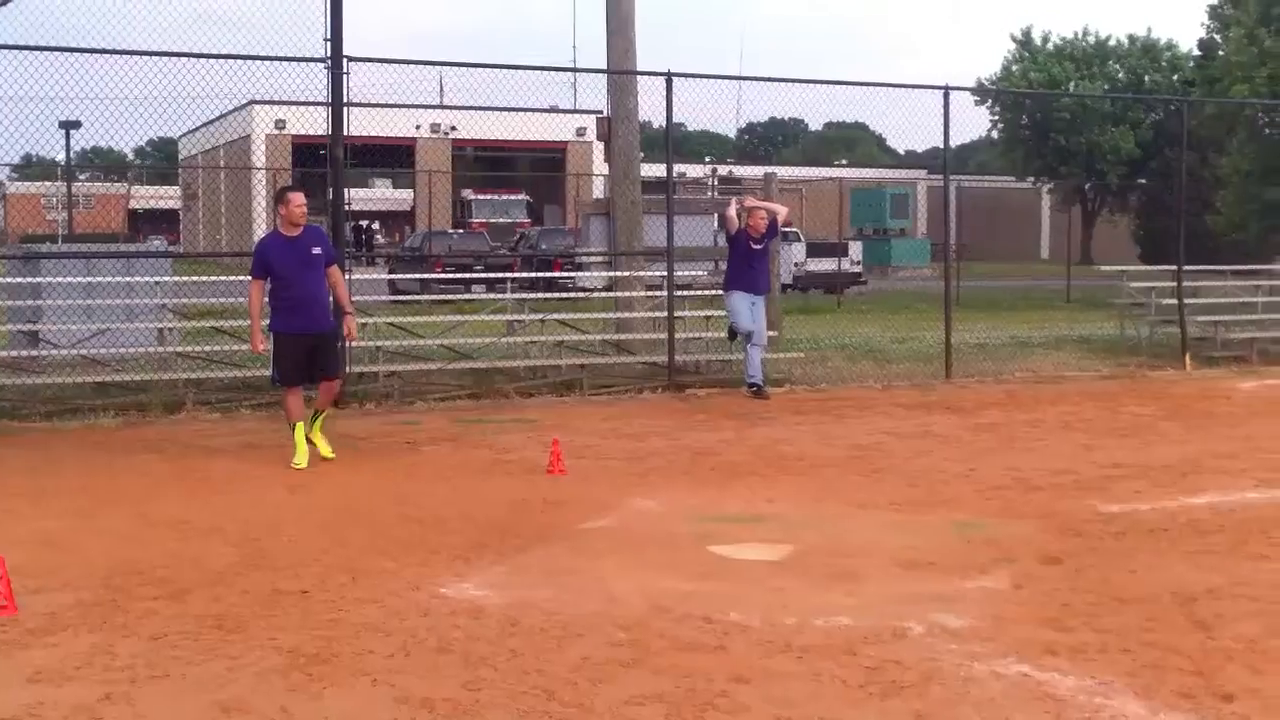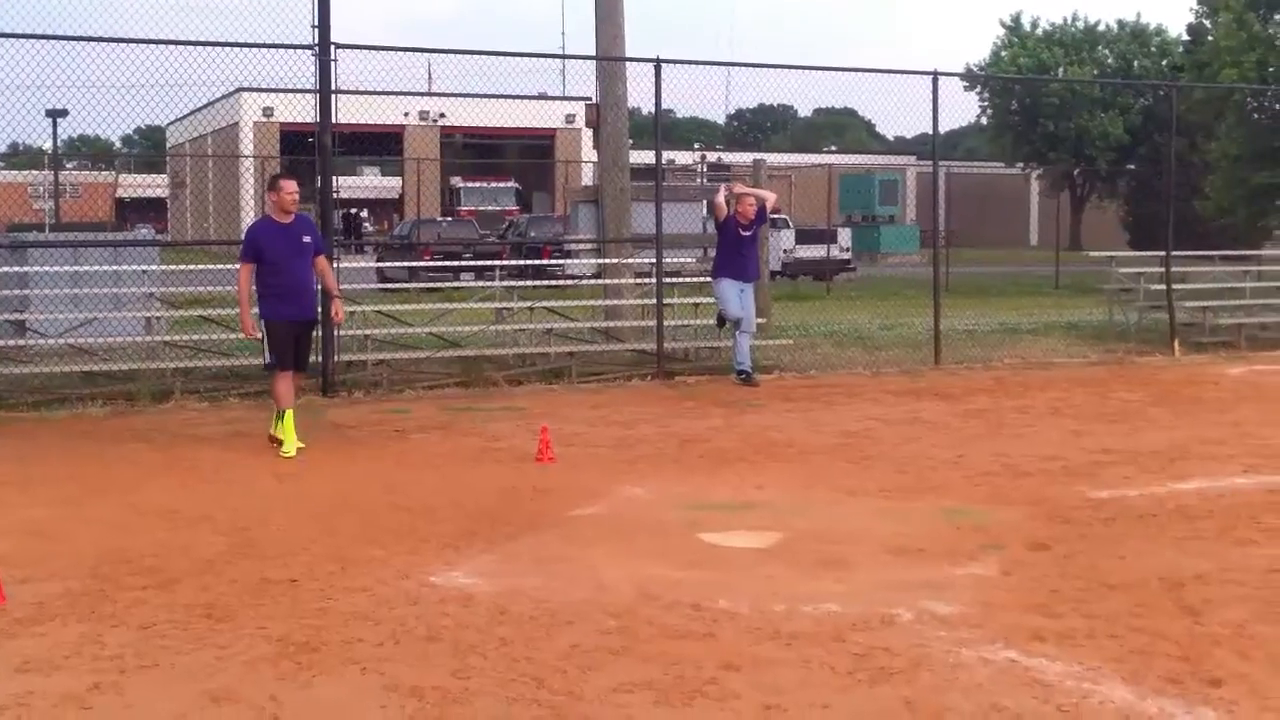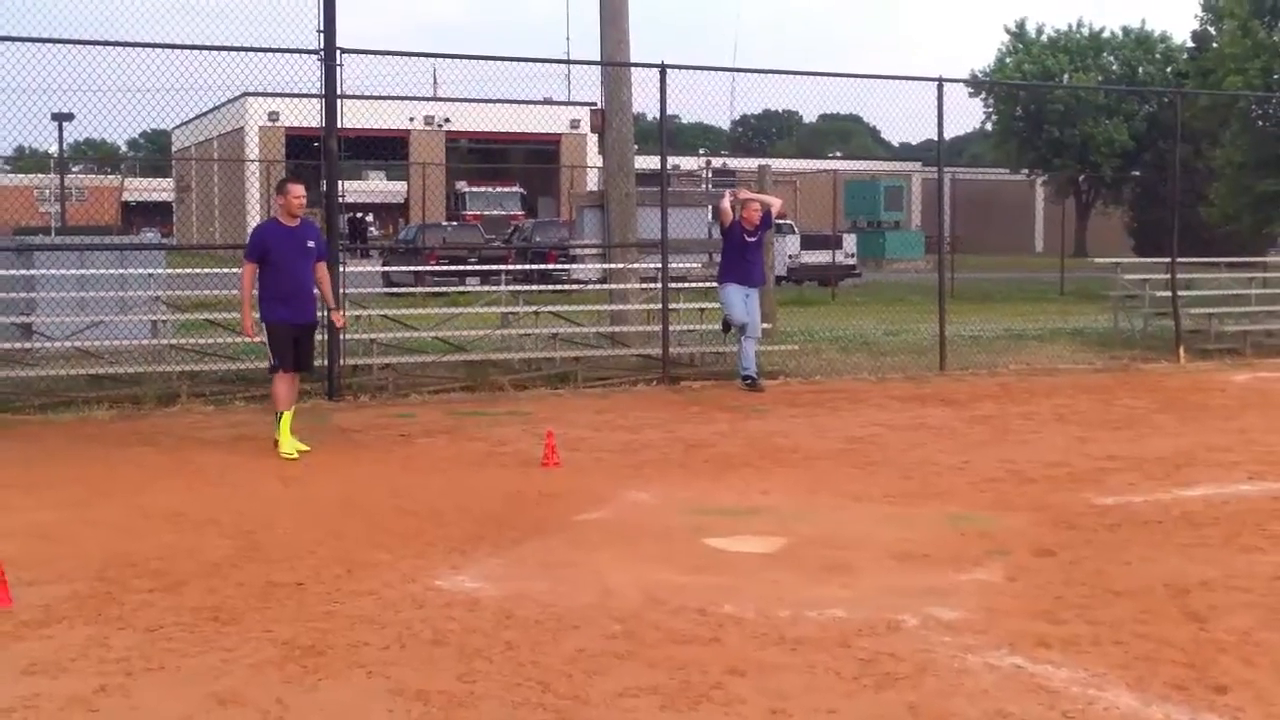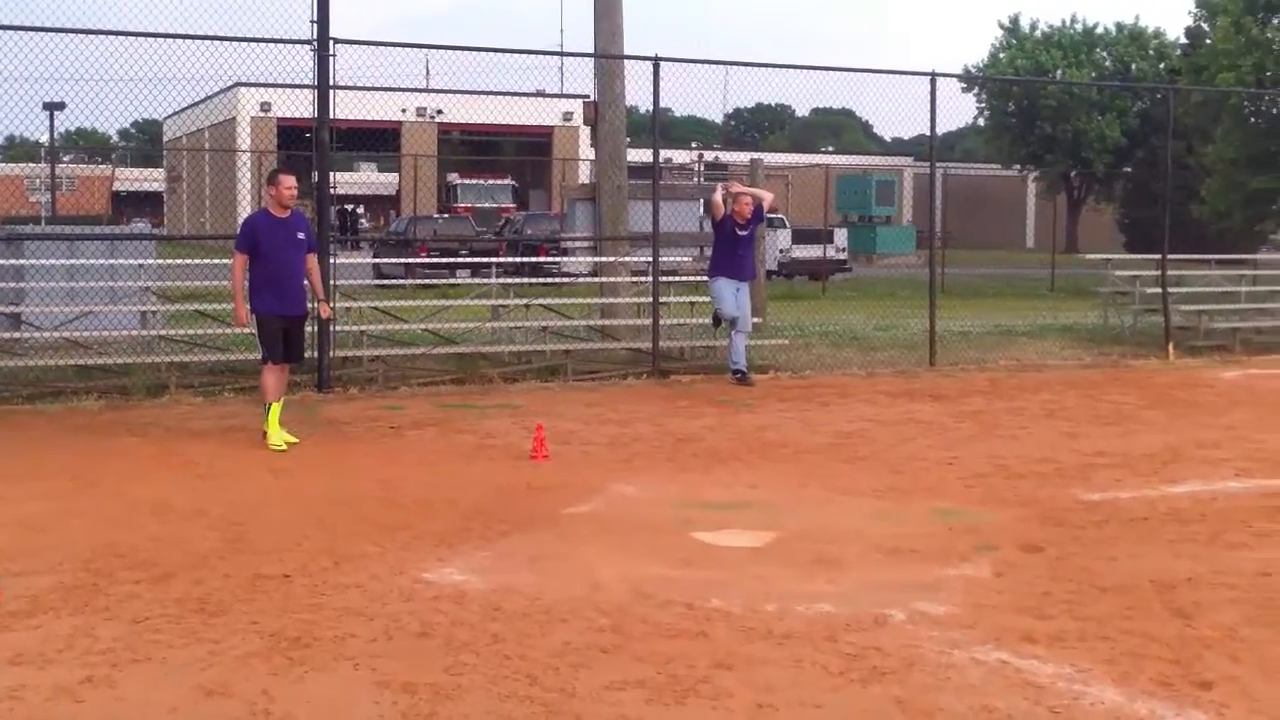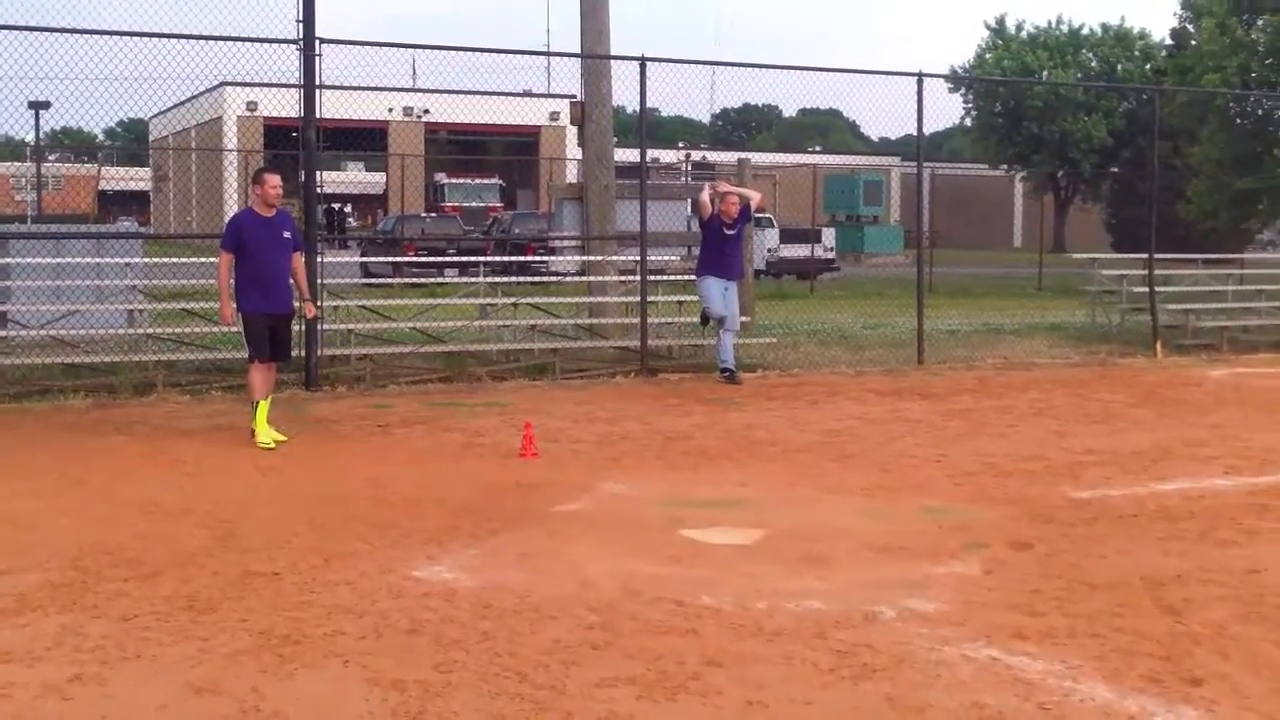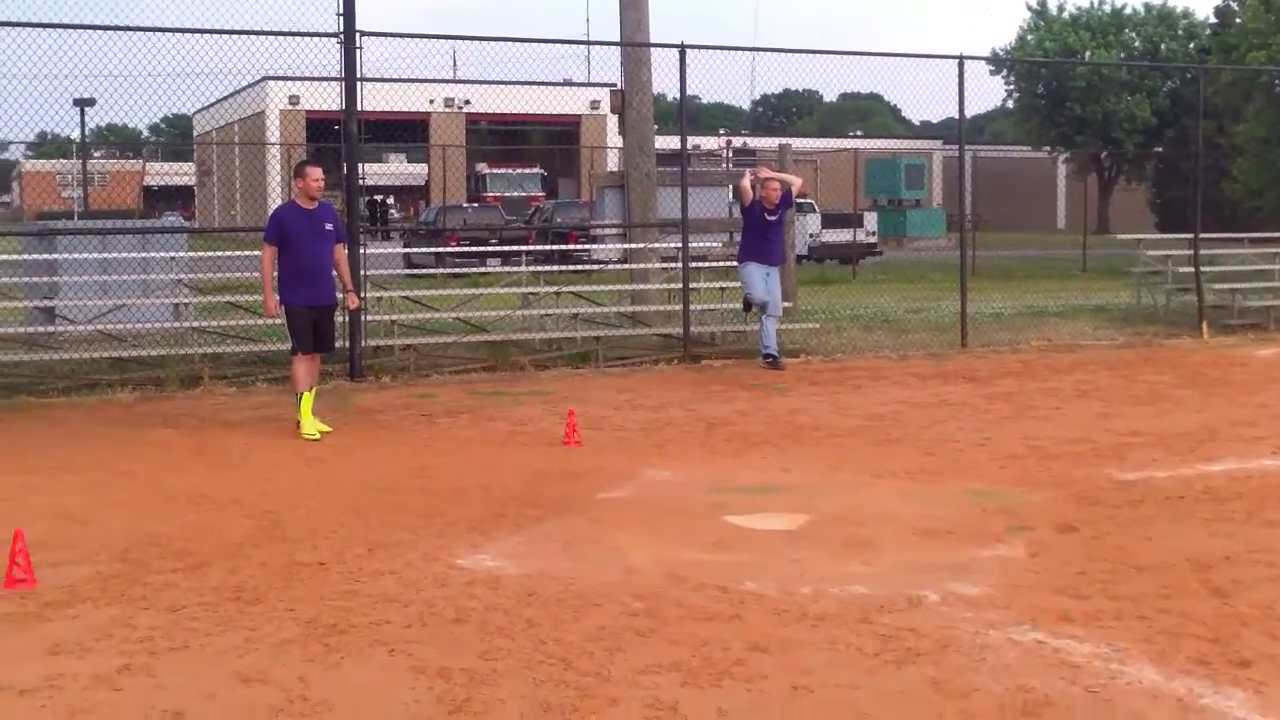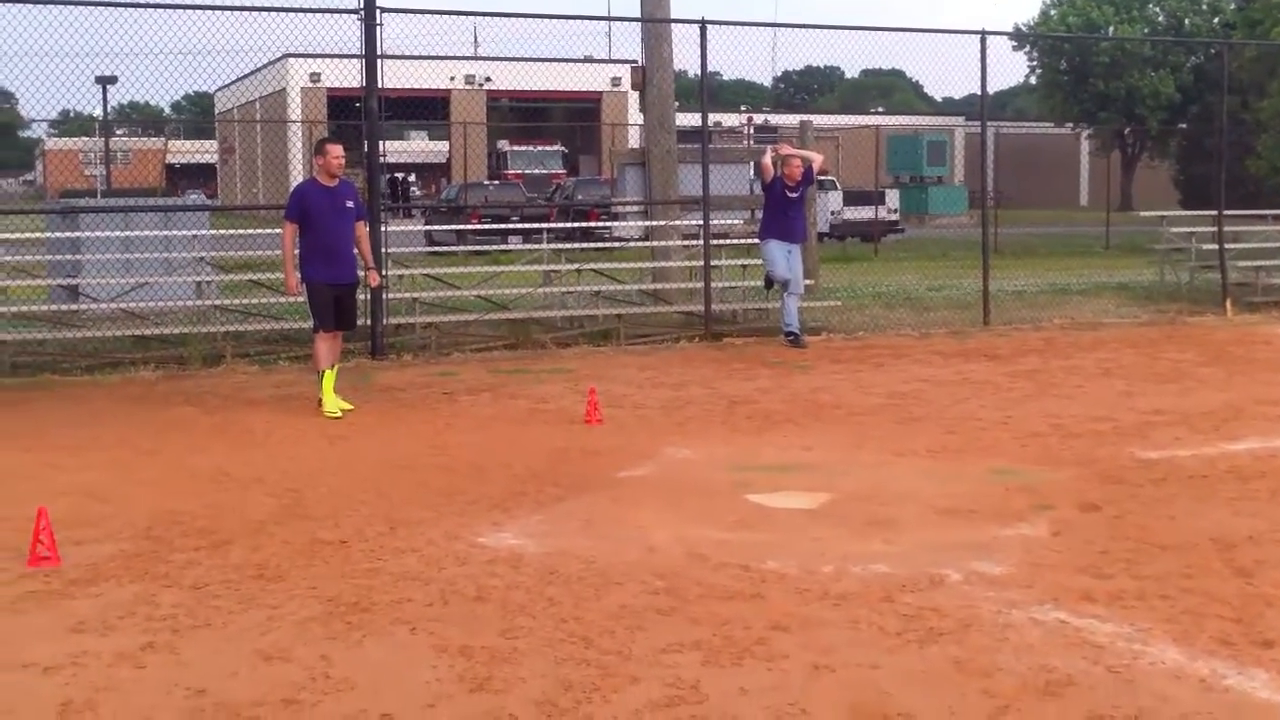
dt=0.5s
person 1, frame 1
left shoulder: (318, 236)
right shoulder: (267, 246)
left elbow: (334, 276)
right elbow: (256, 288)
left wrist: (348, 312)
right wrist: (255, 330)
left hip: (323, 327)
right hip: (287, 331)
left knee: (332, 381)
right knee: (292, 386)
left ankle: (315, 430)
right ankle: (300, 445)
person 1, frame 2
left shoulder: (307, 225)
right shoulder: (258, 230)
left elbow: (321, 264)
right elbow: (245, 273)
left wrist: (335, 296)
right wrist: (245, 314)
left hip: (306, 314)
right hip: (275, 315)
left knee: (296, 372)
right knee: (283, 371)
left ankle: (277, 427)
right ankle: (289, 433)
person 1, frame 3
left shoulder: (312, 231)
right shoulder: (264, 232)
left elbow: (321, 272)
right elbow: (249, 272)
left wrist: (332, 307)
right wrist: (246, 313)
left hip: (306, 317)
right hip: (277, 317)
left knee: (295, 373)
right knee: (282, 372)
left ankle: (285, 432)
right ankle: (283, 435)
person 1, frame 4
left shoulder: (302, 222)
right shoulder: (254, 223)
left elbow: (311, 263)
right elbow: (239, 264)
left wrist: (321, 299)
right wrist: (239, 303)
left hip: (296, 308)
right hip: (267, 309)
left knee: (285, 364)
right knee: (272, 363)
left ankle: (274, 422)
right ankle: (271, 427)
person 1, frame 5
left shoulder: (287, 221)
right shoulder: (240, 222)
left elbow: (296, 263)
right elbow: (225, 263)
left wrist: (306, 298)
right wrist: (225, 302)
left hip: (283, 307)
right hip: (253, 307)
left knee: (273, 363)
right knee: (259, 362)
left ankle: (263, 421)
right ankle: (259, 425)
person 1, frame 6
left shoulder: (330, 213)
right shoulder: (283, 214)
left elbow: (339, 254)
right elbow: (268, 256)
left wrist: (349, 289)
right wrist: (268, 295)
left hip: (325, 299)
right hip: (296, 300)
left knee: (316, 354)
right knee: (302, 354)
left ankle: (308, 412)
right ankle: (303, 416)
person 1, frame 7
left shoulder: (350, 190)
right shoulder: (303, 192)
left elbow: (360, 231)
right elbow: (289, 233)
left wrist: (370, 266)
right wrist: (290, 272)
left hip: (347, 276)
right hip: (318, 277)
left knee: (338, 332)
right knee: (324, 332)
left ankle: (330, 390)
right ankle: (326, 394)
person 2, frame 1
left shoulder: (766, 235)
right shoulder: (739, 236)
left elbow: (783, 211)
right elbow: (730, 215)
left wrist: (756, 203)
right wrist: (733, 205)
left hip: (758, 295)
right hip: (736, 292)
left knee: (757, 340)
right knee: (746, 327)
left ankle: (754, 383)
right ankle: (735, 326)
person 2, frame 2
left shoulder: (755, 222)
right shoulder: (728, 222)
left elbow: (772, 197)
right elbow: (718, 202)
left wrist: (745, 190)
right wrist: (722, 191)
left hip: (747, 282)
right hip: (725, 279)
left knee: (746, 327)
right knee: (735, 314)
left ankle: (743, 370)
right ankle: (724, 314)
person 2, frame 3
left shoulder: (760, 227)
right shoulder: (733, 228)
left elbow: (777, 203)
right elbow: (724, 207)
left wrist: (750, 195)
right wrist: (728, 197)
left hip: (752, 287)
right hip: (731, 284)
left knee: (752, 332)
right knee: (740, 319)
left ankle: (748, 376)
right ankle: (729, 319)
person 2, frame 4
left shoulder: (752, 220)
right shoulder: (724, 221)
left elbow: (769, 197)
right elbow: (716, 201)
left wrist: (742, 189)
right wrist: (720, 190)
left hip: (743, 281)
right hip: (721, 278)
left knee: (742, 327)
right knee: (730, 313)
left ankle: (738, 370)
right ankle: (719, 313)
person 2, frame 5
left shoulder: (740, 220)
right shoulder: (711, 221)
left elbow: (756, 196)
right elbow: (703, 200)
left wrist: (730, 189)
right wrist: (707, 189)
left hip: (731, 280)
right hip: (709, 277)
left knee: (730, 325)
right knee: (718, 312)
left ankle: (726, 368)
right ankle: (707, 312)
person 2, frame 6
left shoulder: (781, 205)
right shoulder: (753, 207)
left elbow: (798, 182)
right elbow: (744, 186)
left wrist: (771, 174)
right wrist: (748, 175)
left hip: (773, 266)
right hip: (751, 263)
left knee: (773, 311)
right knee: (760, 298)
left ankle: (769, 354)
right ankle: (750, 298)
person 2, frame 7
left shoulder: (803, 182)
right shoulder: (774, 184)
left elbow: (819, 158)
right elbow: (765, 163)
left wrist: (792, 151)
right wrist: (769, 152)
left hip: (795, 243)
right hip: (772, 240)
left knee: (794, 289)
right knee: (782, 275)
left ankle: (791, 332)
right ankle: (772, 276)
